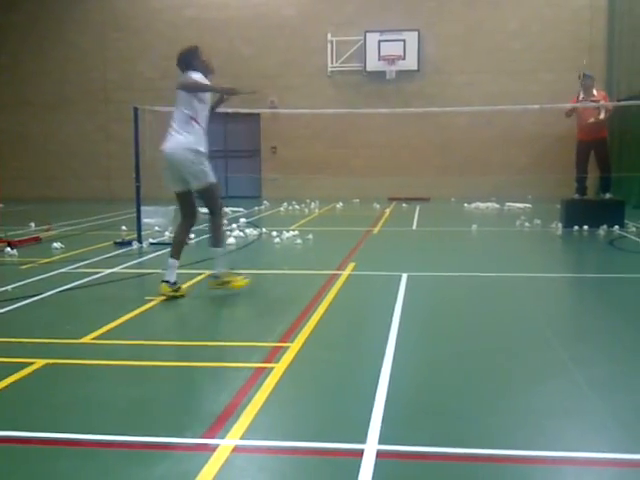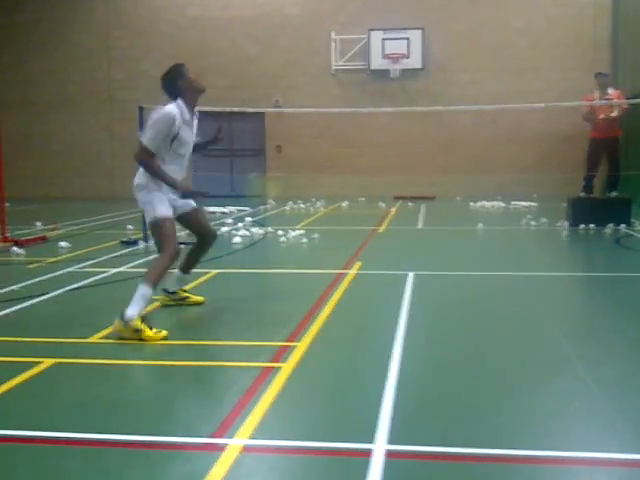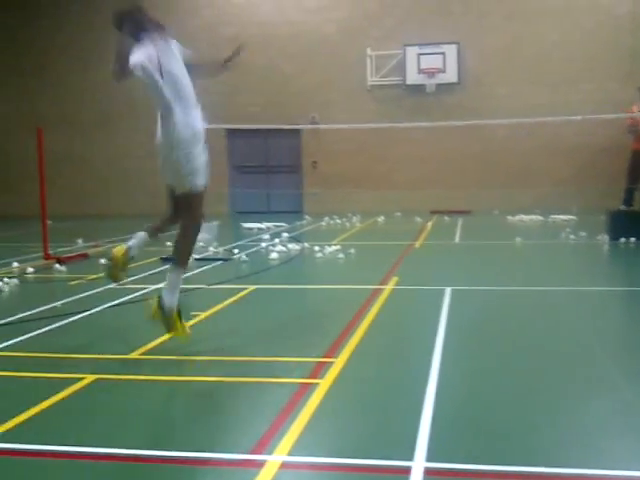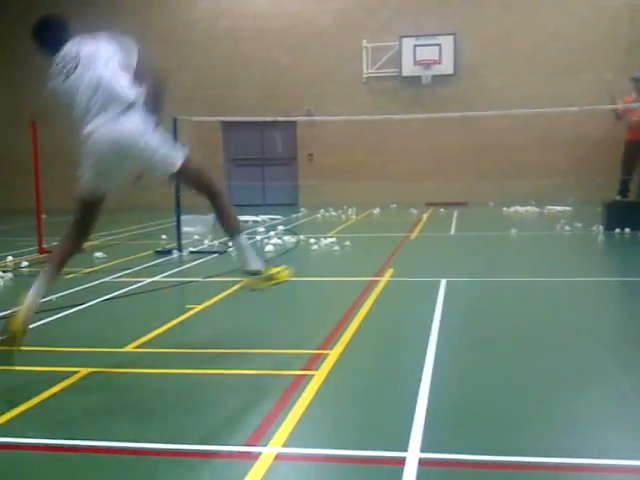
dt=0.3s
person 1, frame 1
left shoulder: (199, 83)
right shoulder: (196, 79)
right elbow: (184, 84)
left wrist: (218, 97)
right wrist: (220, 89)
left hip: (175, 151)
right hip: (188, 152)
left knee: (187, 218)
right knee: (216, 211)
left ankle: (169, 281)
right ankle: (220, 273)
person 1, frame 2
left shoulder: (191, 115)
right shoulder: (168, 114)
right elbow: (142, 156)
left wrist: (209, 142)
right wrist: (175, 182)
left hip: (172, 190)
right hip: (153, 189)
left knee: (208, 235)
right knee: (170, 250)
left ankle: (172, 289)
right ankle: (130, 319)
person 1, frame 3
left shoulder: (166, 48)
right shoulder: (150, 50)
left elbow: (199, 69)
right elbow: (120, 72)
left wrist: (226, 62)
left hip: (180, 138)
right hip: (183, 139)
left knee: (181, 213)
right knee: (191, 221)
left ankle: (130, 249)
right ankle: (168, 302)
person 1, frame 4
left shoulder: (56, 77)
right shoulder: (98, 45)
right elbow: (152, 83)
right wrist: (151, 109)
left hip: (99, 145)
right hip: (134, 130)
left knee: (79, 229)
right knee: (212, 190)
left ankle: (27, 309)
right ankle: (254, 266)
